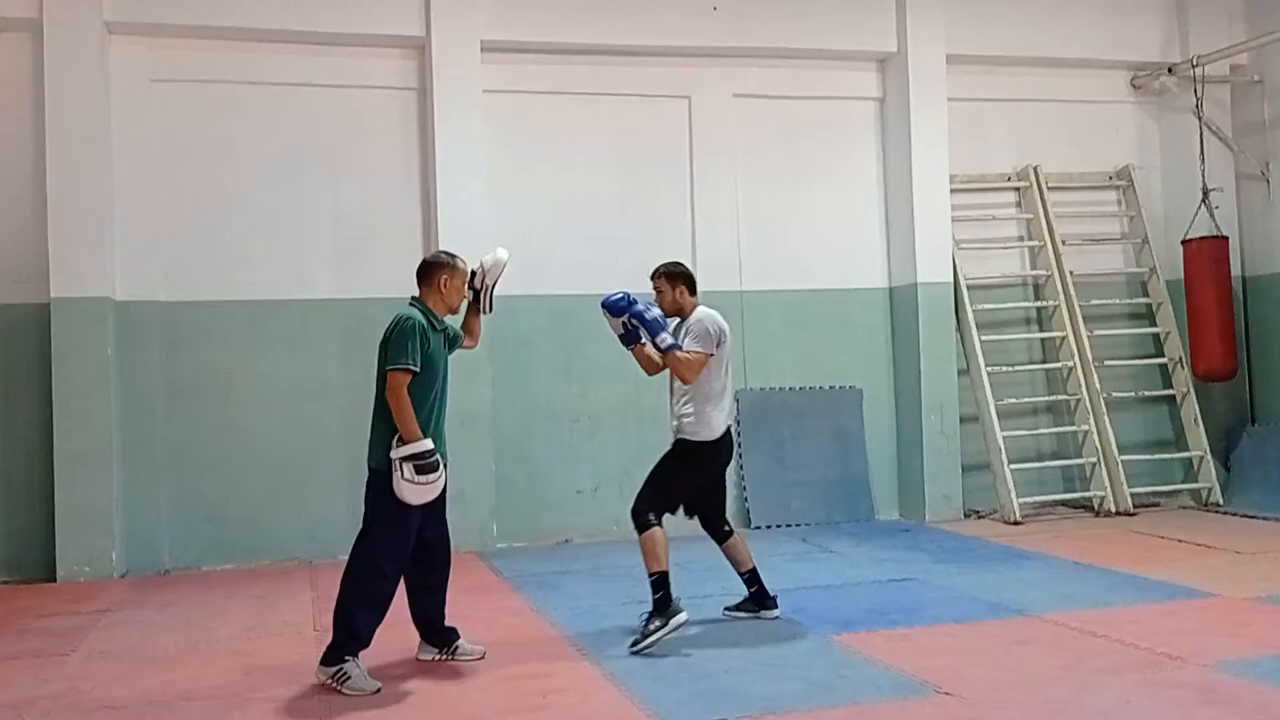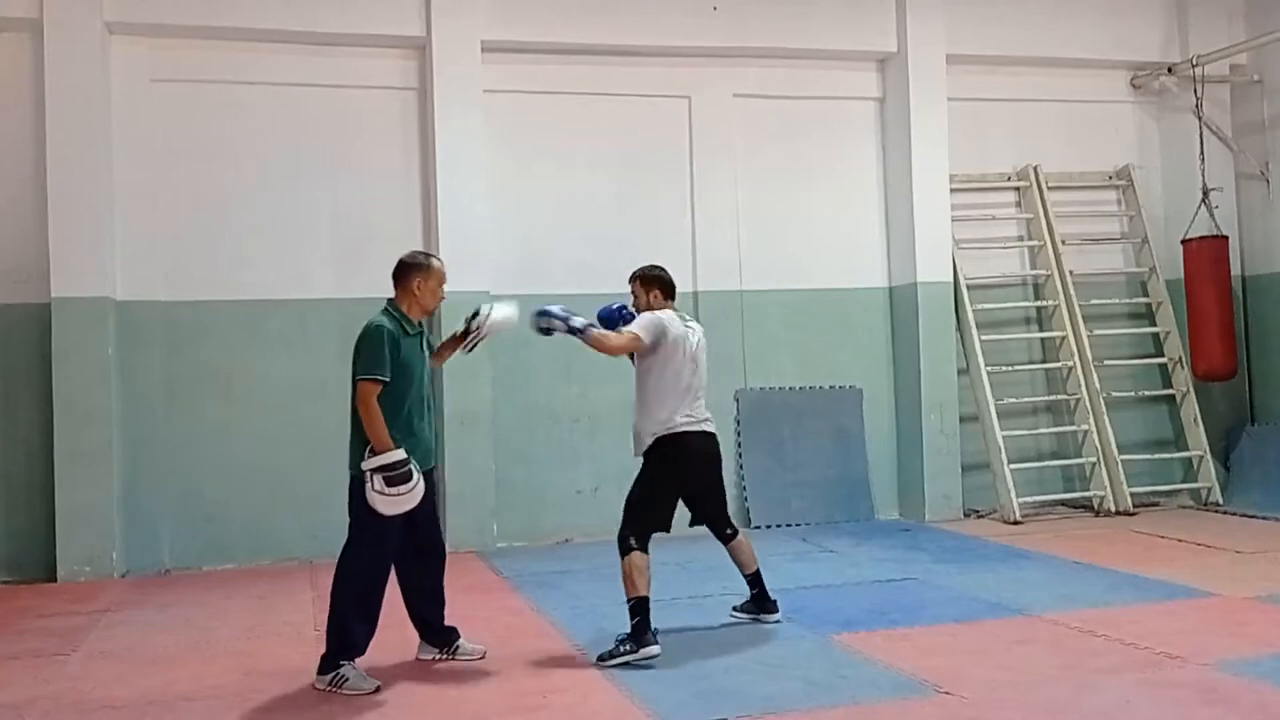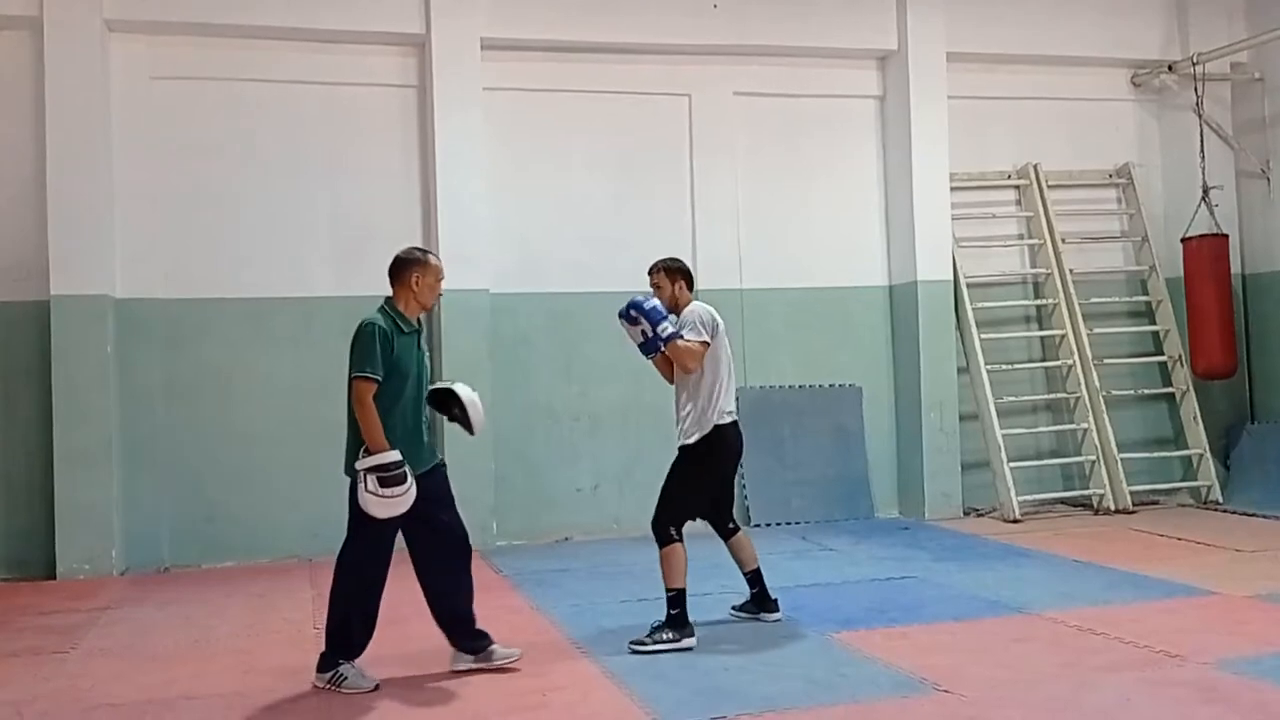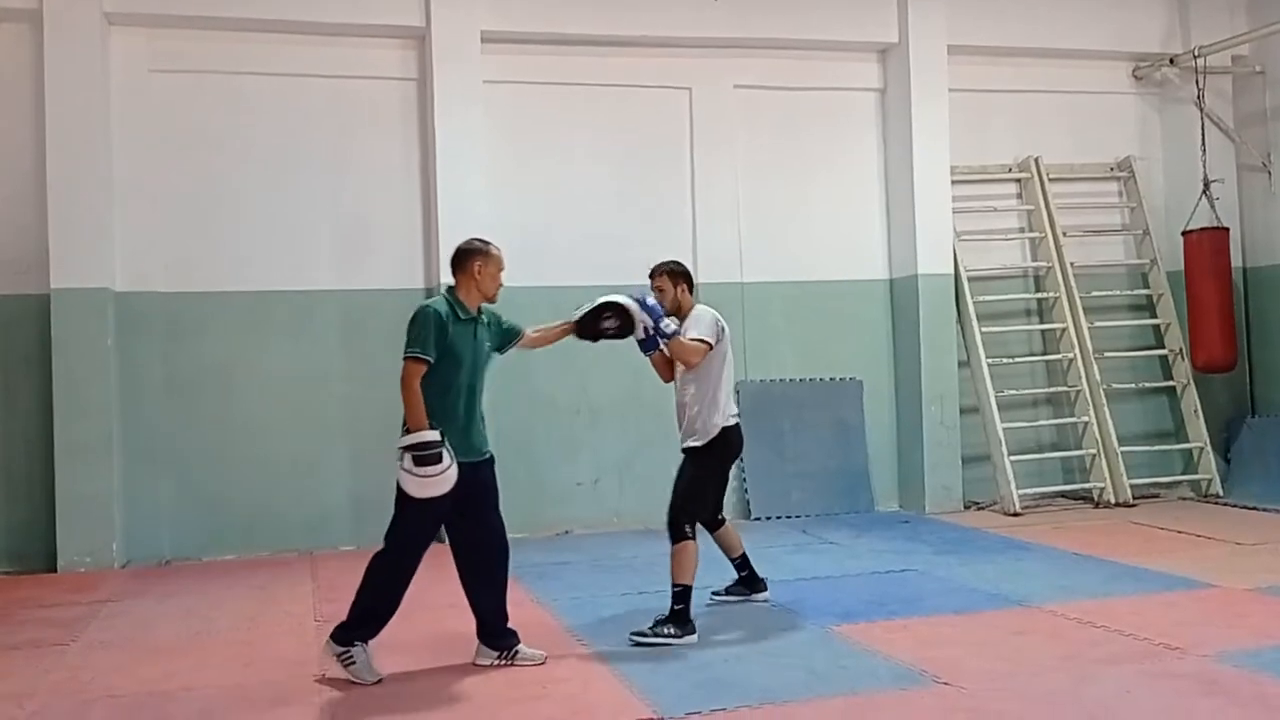
dt=0.4s
person 1, frame 1
left shoulder: (437, 327)
right shoulder: (409, 323)
left elbow: (470, 338)
right elbow: (395, 389)
left wrist: (479, 300)
right wrist: (418, 449)
left hip: (428, 460)
right hip: (399, 464)
left knee: (432, 554)
right knee: (380, 557)
left ankle: (436, 638)
right ankle: (339, 658)
person 1, frame 2
left shoulder: (415, 330)
right shoulder: (381, 330)
right elbow: (366, 399)
left wrist: (461, 339)
right wrist: (389, 458)
left hip: (418, 466)
left knee: (425, 554)
right knee: (367, 563)
left ankle: (436, 637)
right ankle: (335, 664)
person 1, frame 3
left shoulder: (415, 330)
right shoulder: (375, 330)
right elbow: (362, 398)
right wrist: (383, 460)
left hip: (425, 467)
left knee: (450, 552)
right knee: (364, 566)
left ankle: (470, 646)
right ankle: (335, 663)
person 1, frame 4
left shoulder: (487, 322)
right shoulder: (433, 315)
left elbow: (529, 337)
right elbow: (410, 380)
left wrist: (575, 325)
left hip: (474, 458)
left knee: (487, 549)
right knee: (403, 550)
left ankle: (496, 642)
right ankle: (350, 639)
person 2, frame 1
left shoulder: (706, 320)
right shoulder: (688, 326)
left elbow: (688, 372)
right elbow: (654, 368)
left wrist: (659, 332)
right wrist: (627, 330)
left hip: (700, 441)
right hip: (714, 440)
left knee: (646, 511)
right knee: (716, 520)
left ankle: (664, 606)
right ankle: (760, 597)
person 2, frame 2
left shoulder: (655, 320)
right shoulder: (694, 329)
left elbow: (615, 345)
left wrist: (569, 322)
right wrist: (618, 326)
left hip: (670, 445)
right hip: (704, 441)
left knee: (634, 535)
right knee: (720, 523)
left ankle: (641, 633)
right ankle: (762, 600)
person 2, frame 3
left shoulder: (698, 314)
right shoulder: (688, 320)
left elbow: (689, 361)
right elbow: (672, 373)
left wrist: (661, 322)
right wrist: (644, 336)
left hip: (709, 437)
right hip: (719, 436)
left knee: (666, 523)
right knee: (723, 521)
left ankle: (677, 623)
right ankle: (763, 599)
person 2, frame 4
left shoulder: (704, 317)
right shoulder: (682, 325)
left elbow: (692, 358)
right elbow: (669, 373)
left wrist: (663, 323)
right wrist: (645, 335)
left hip: (714, 436)
right hip: (706, 438)
left knee: (681, 520)
right knee: (706, 515)
left ankle: (678, 618)
right ankle: (750, 581)
